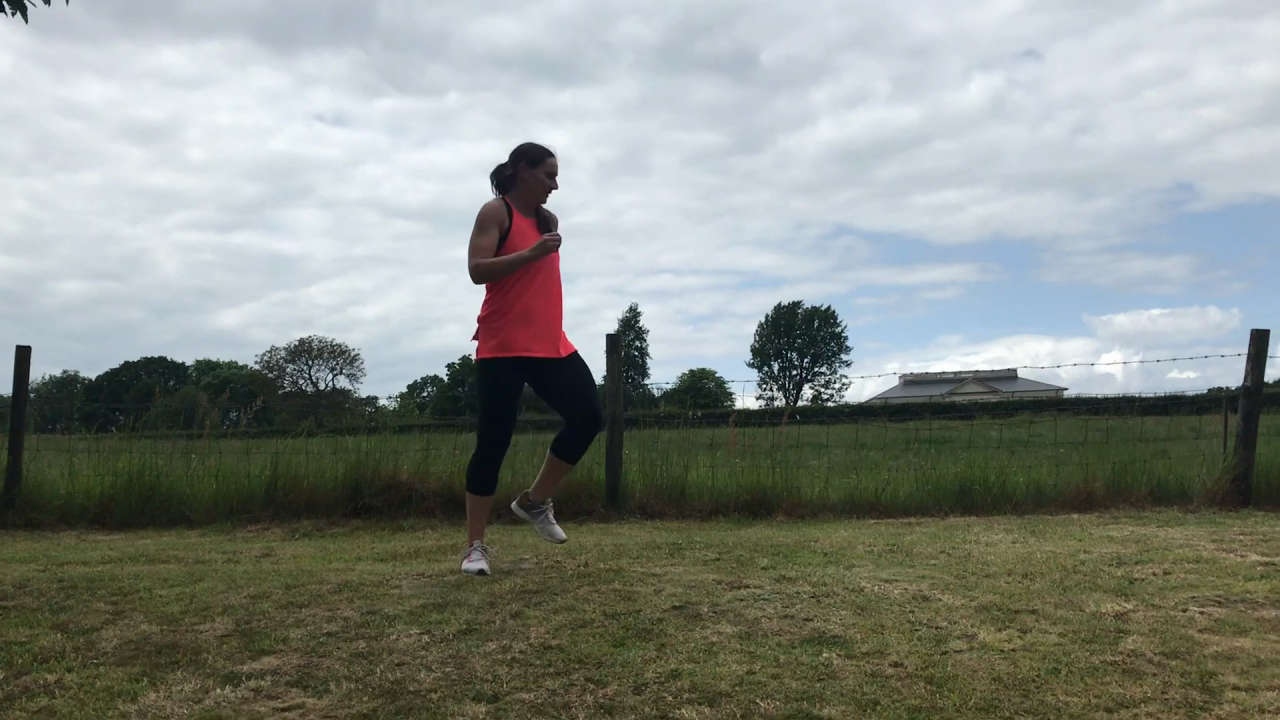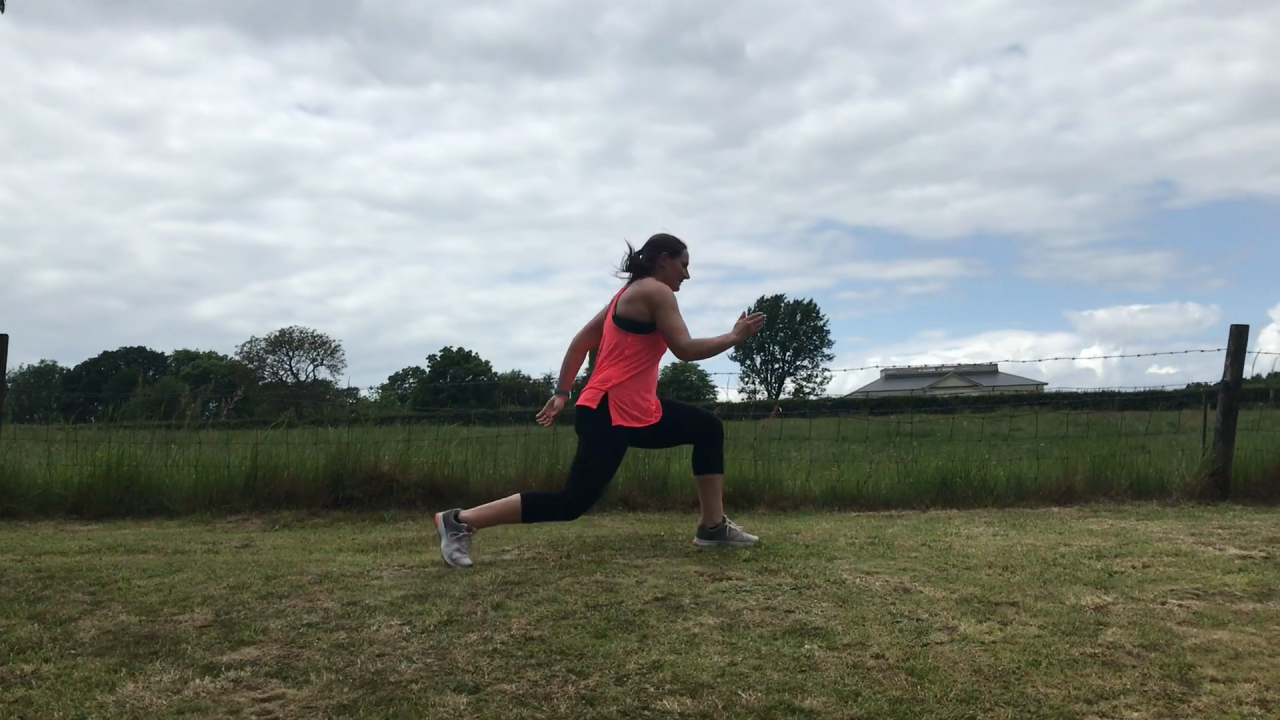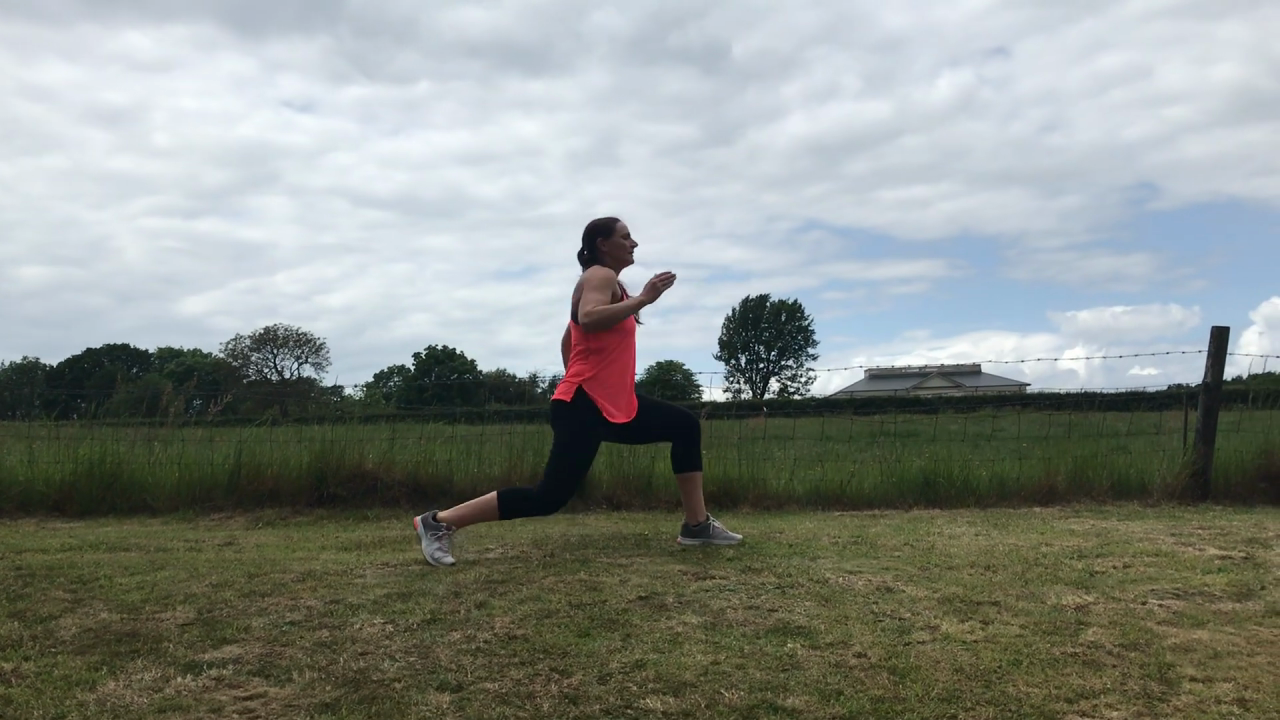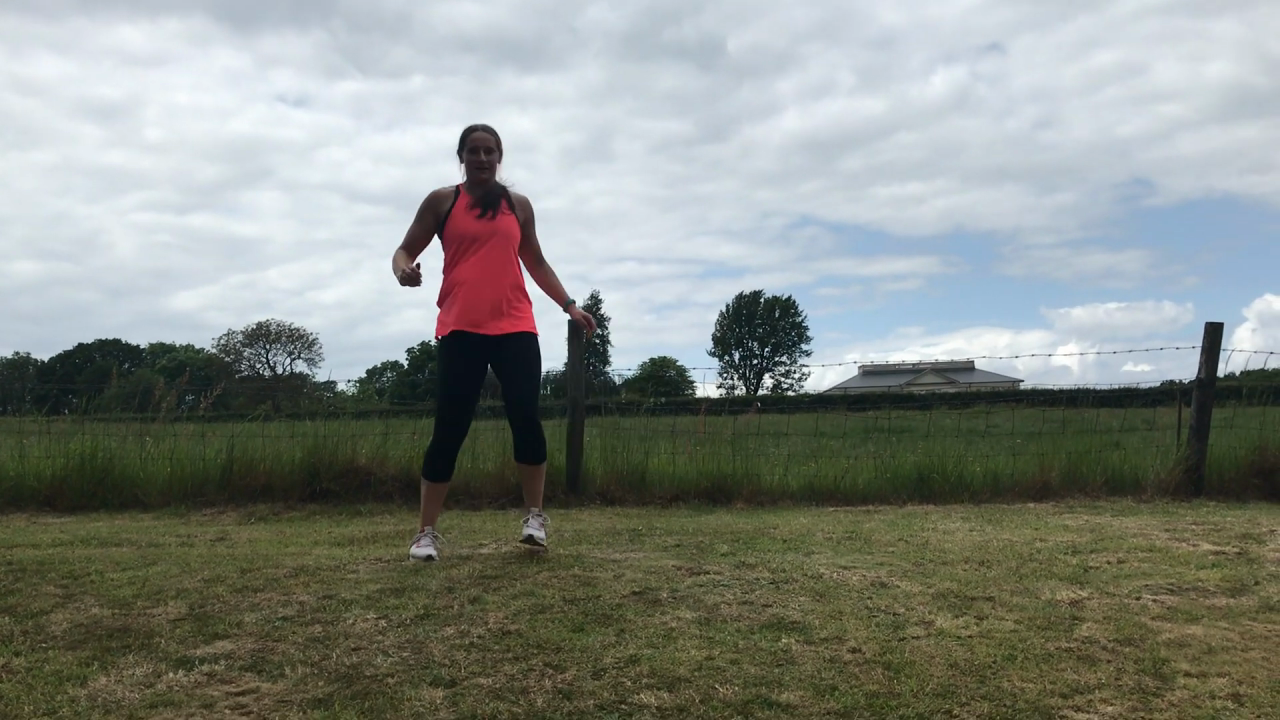
dt=0.5s
person 1, frame 1
left shoulder: (547, 219)
right shoulder: (494, 212)
right elbow: (480, 270)
right wrist: (533, 253)
left hip: (551, 346)
right hip: (500, 349)
left knee: (589, 416)
right knee: (493, 444)
left ankle: (535, 501)
right ankle: (475, 544)
person 1, frame 2
left shoulder: (630, 294)
right shoulder: (658, 293)
left elbow: (581, 342)
right elbow: (686, 350)
left wrist: (562, 394)
right wrist: (735, 336)
left hip: (633, 409)
right hip: (610, 415)
left knee: (707, 428)
right knee: (573, 503)
left ankle: (713, 524)
right ankle: (458, 521)
person 1, frame 3
left shoulder: (605, 282)
right shoulder: (599, 278)
left elbow: (570, 341)
right elbow: (589, 320)
right wrist: (643, 299)
left hip: (615, 401)
right hip: (583, 405)
left knee: (686, 424)
right knee: (551, 497)
left ankle: (696, 524)
right ankle: (438, 524)
person 1, frame 4
left shoulder: (518, 205)
right shoulder: (441, 201)
left elbow: (535, 262)
right elbow: (403, 251)
left wrist: (570, 306)
right wrist: (405, 270)
left hip: (515, 327)
right hip: (460, 329)
left knee: (524, 418)
right knee: (450, 429)
left ankle: (535, 514)
right ankle: (426, 532)
